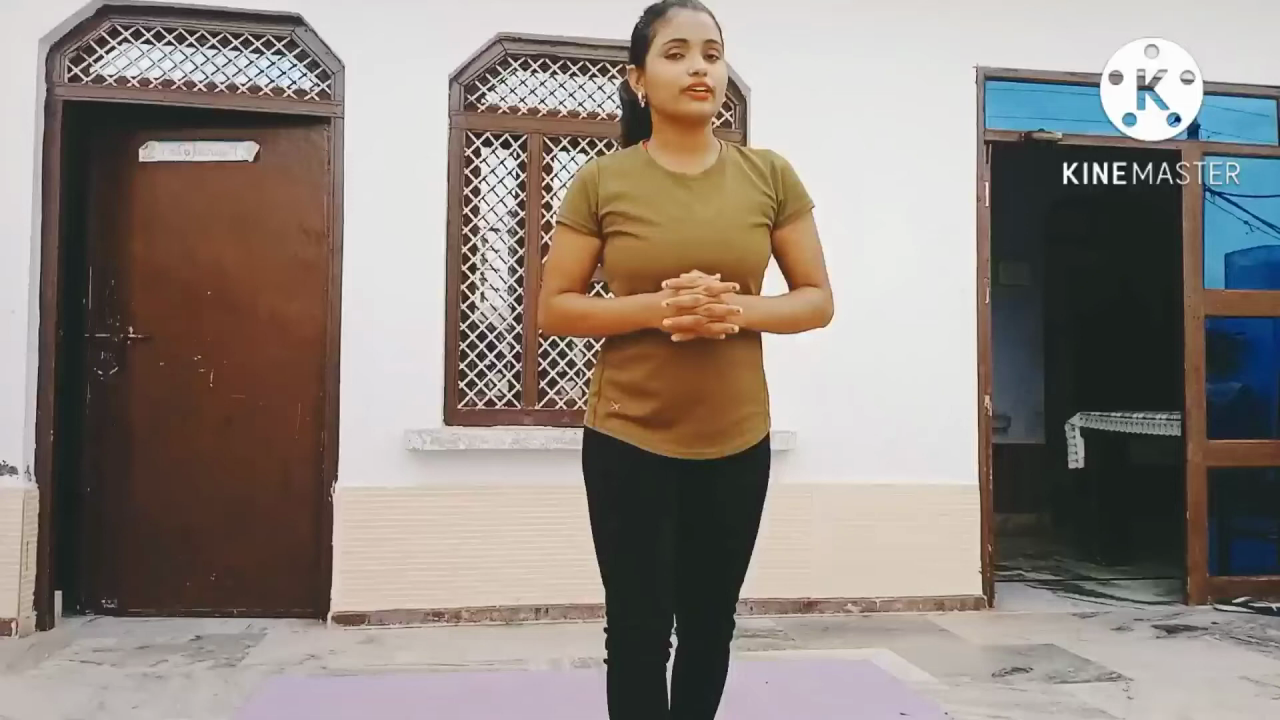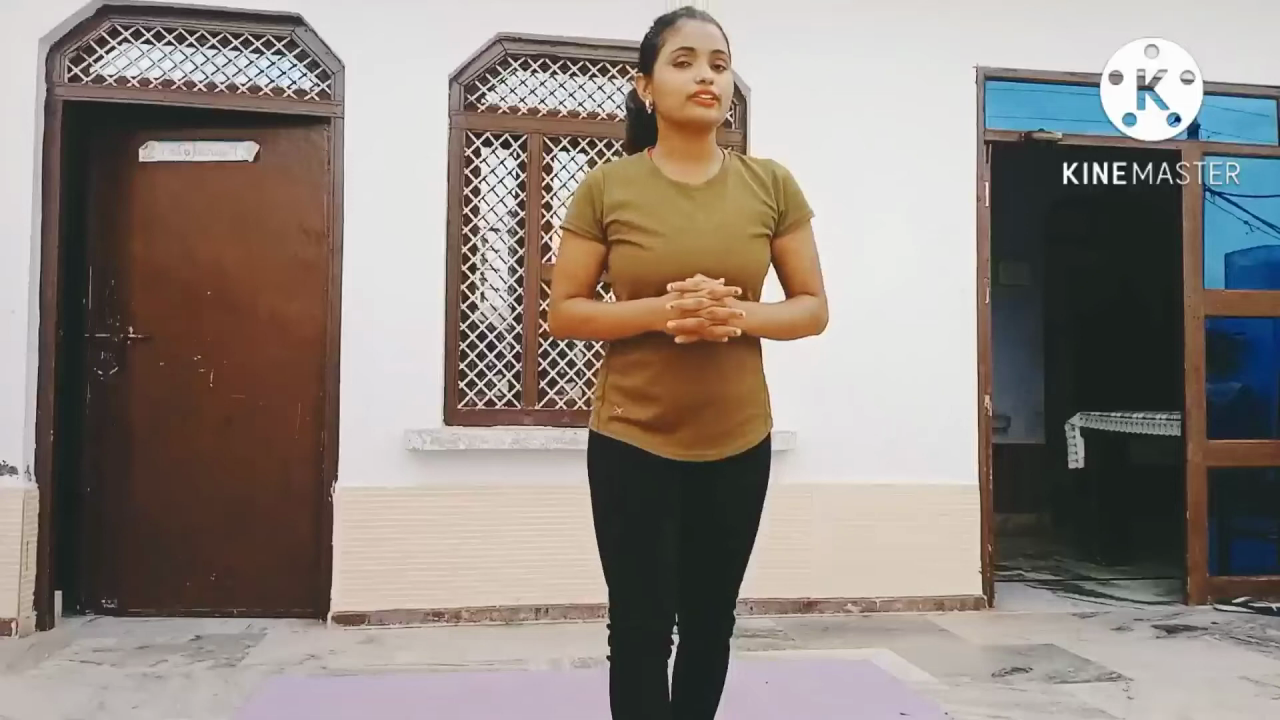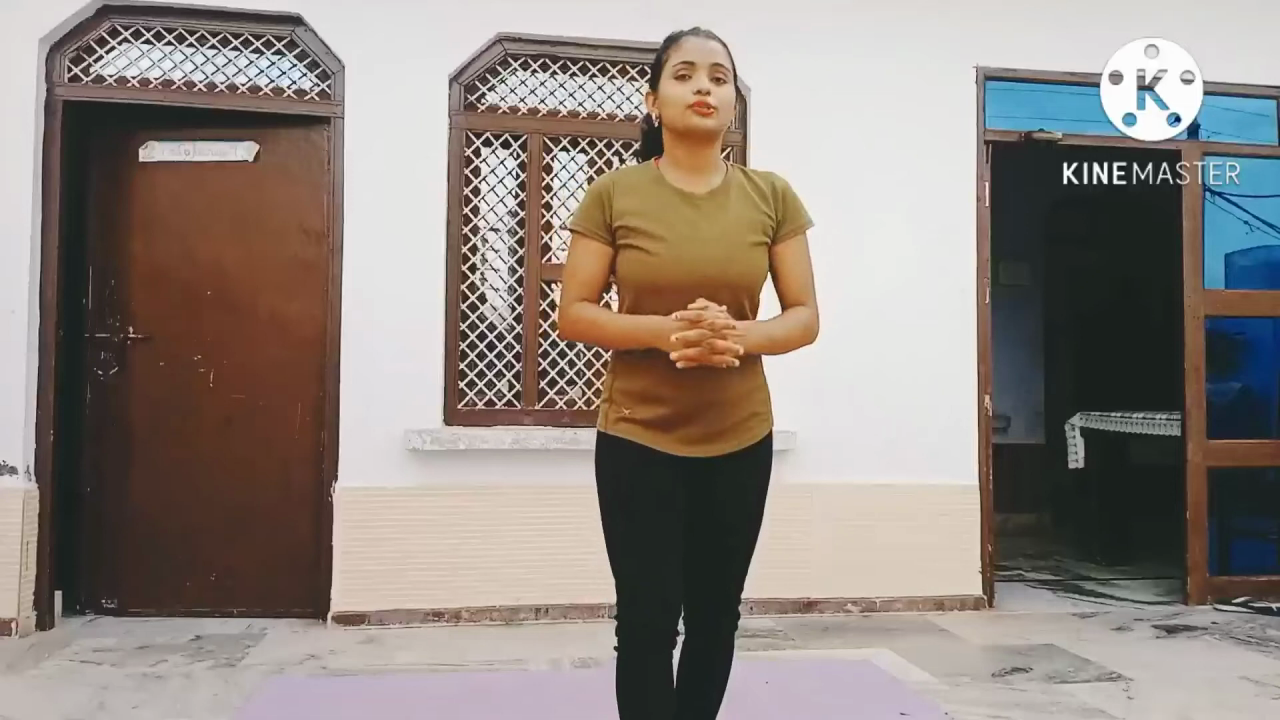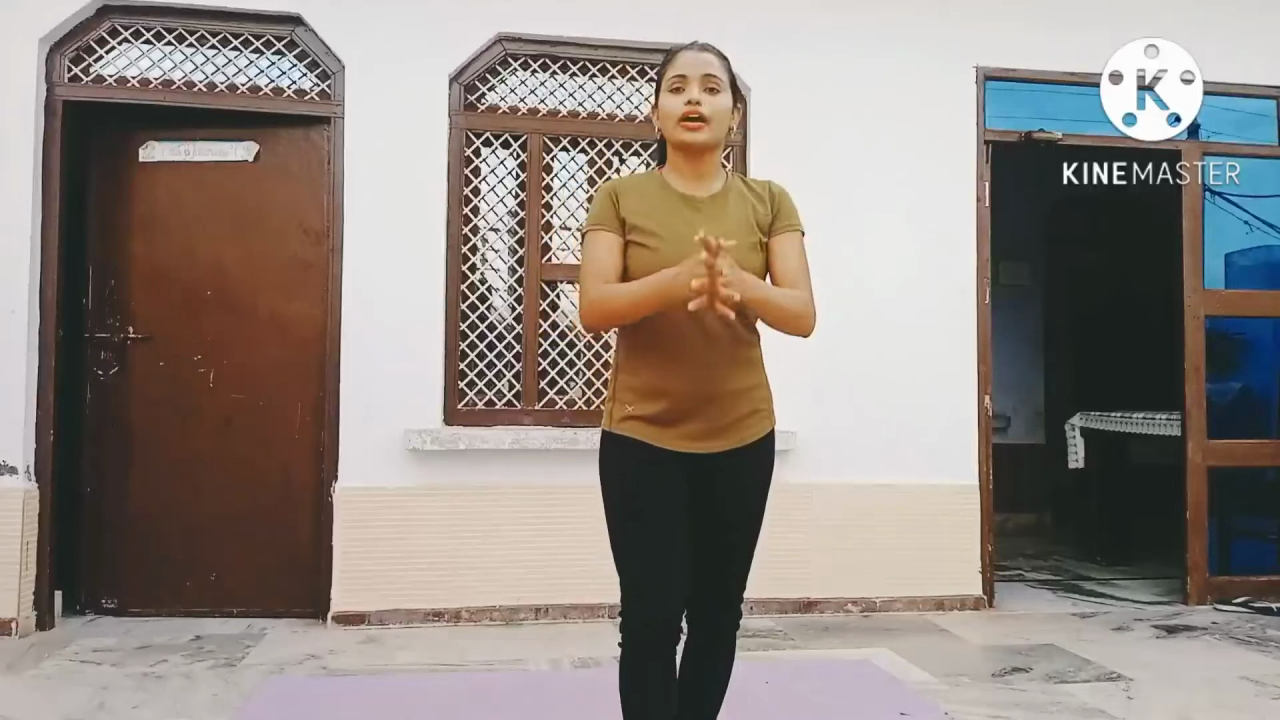
dt=0.2s
person 1, frame 1
left shoulder: (770, 176)
right shoulder: (600, 182)
left elbow: (818, 301)
right elbow: (554, 309)
left wrist: (740, 310)
right wrist: (655, 308)
left hip: (737, 443)
right hip: (628, 441)
left knee: (710, 627)
right knee: (638, 633)
person 1, frame 2
left shoulder: (772, 186)
right shoulder: (605, 188)
left elbow: (813, 307)
right elbow: (563, 313)
left wrist: (741, 316)
right wrist: (659, 311)
left hip: (737, 447)
right hip: (631, 443)
left knee: (710, 622)
right knee: (641, 629)
person 1, frame 3
left shoulder: (772, 197)
right shoulder: (612, 194)
left elbow: (806, 319)
right elbow: (572, 318)
left wrist: (739, 336)
right wrist: (660, 331)
left hip: (740, 444)
right hip: (638, 441)
left knee: (715, 617)
right knee: (647, 622)
person 1, frame 4
left shoulder: (768, 201)
right shoulder: (619, 197)
left elbow: (804, 318)
right elbow: (592, 311)
left wrist: (738, 282)
right wrist: (680, 276)
left hip: (741, 439)
right hip: (641, 440)
left knee: (718, 614)
right knee: (650, 619)
